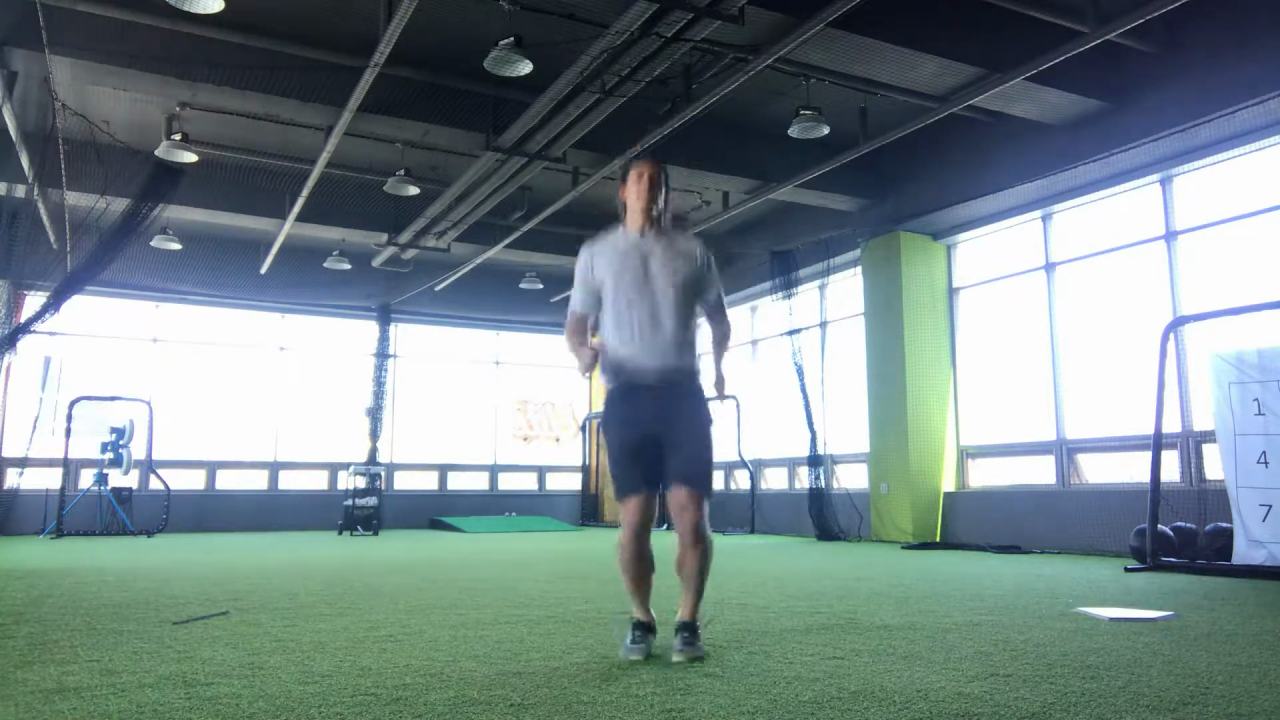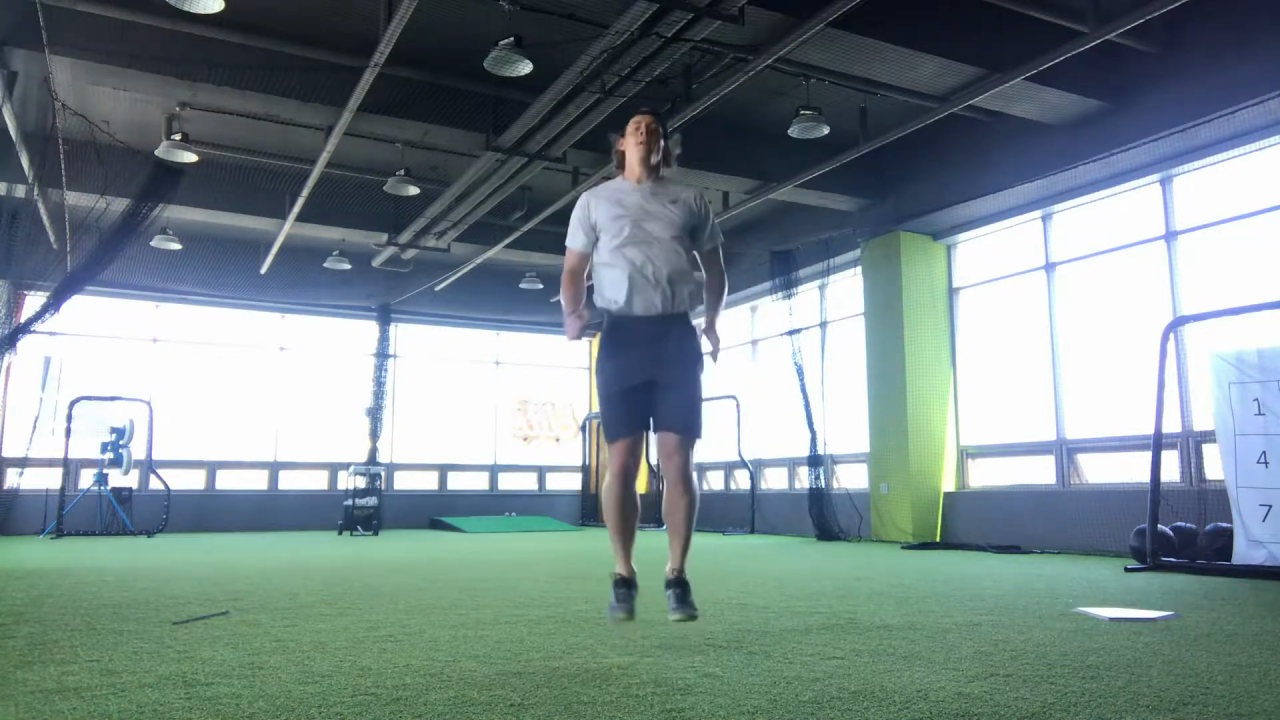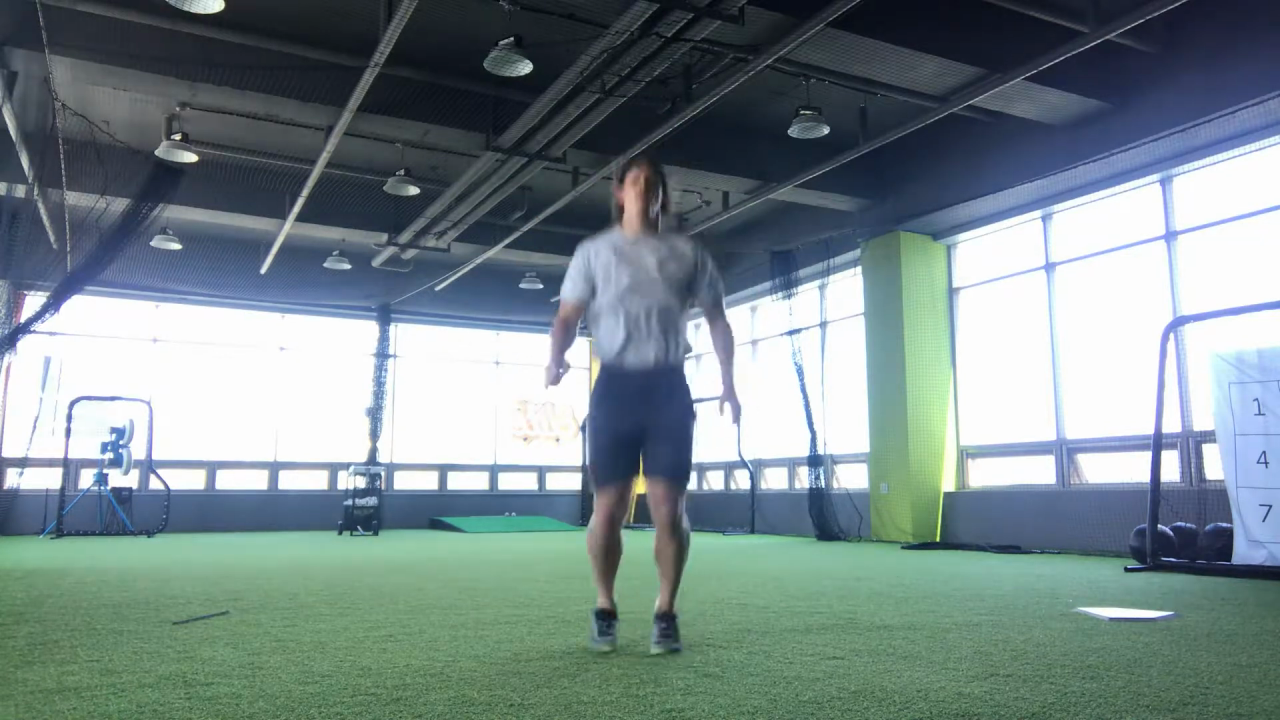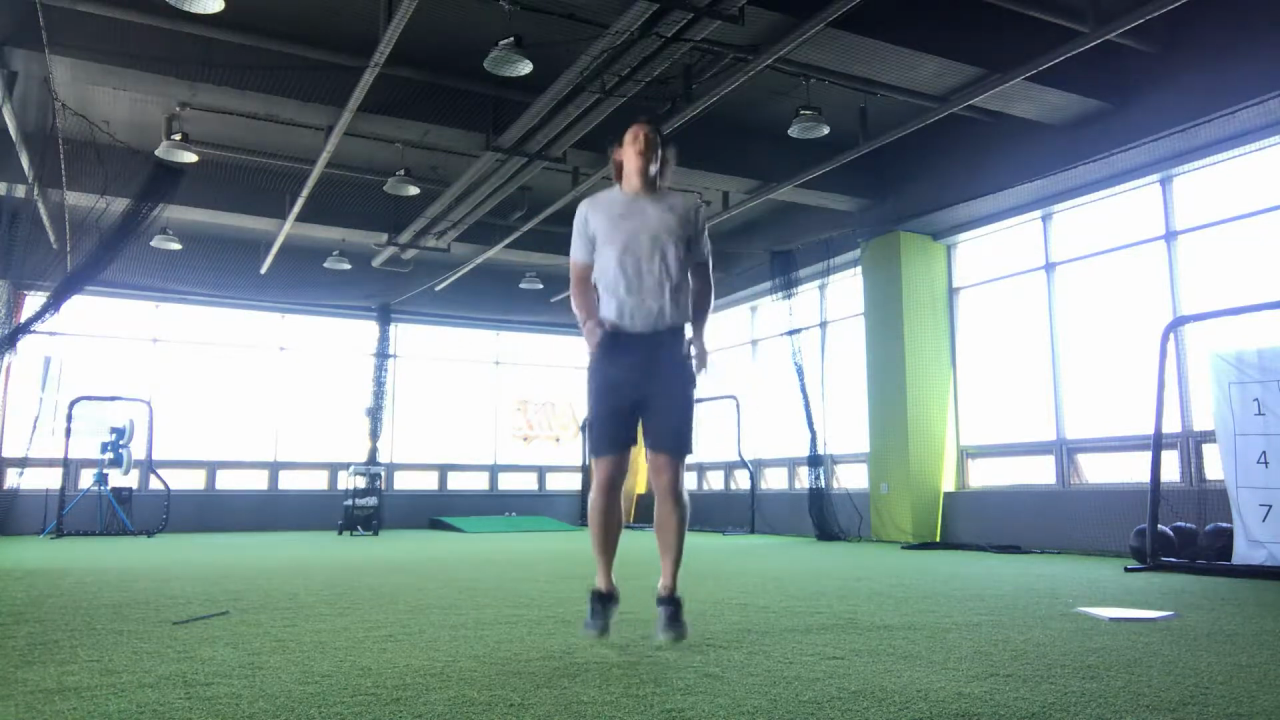
dt=0.2s
person 1, frame 1
left shoulder: (693, 252)
right shoulder: (596, 254)
left elbow: (718, 315)
right elbow: (576, 323)
left wrist: (719, 363)
right wrist: (584, 351)
left hip: (681, 393)
right hip: (628, 395)
left knee: (691, 514)
right knee: (636, 516)
left ankle: (688, 622)
right ankle: (641, 620)
person 1, frame 2
left shoulder: (690, 201)
right shoulder: (595, 200)
left elbow: (713, 267)
right elbow: (574, 270)
left wrist: (712, 317)
right wrist: (573, 316)
left hip: (676, 335)
right hip: (622, 335)
left knee: (676, 460)
right knee: (622, 461)
left ankle: (676, 577)
right ankle: (623, 575)
person 1, frame 3
left shoulder: (687, 253)
right shoulder: (593, 251)
left elbow: (715, 318)
right elbow: (568, 315)
left wrist: (728, 381)
right wrist: (556, 357)
left hip: (667, 386)
right hip: (615, 385)
left knee: (667, 506)
right knee: (609, 505)
left ankle: (665, 614)
right ankle: (605, 609)
person 1, frame 4
left shoulder: (687, 210)
right shoulder: (593, 210)
left elbow: (702, 278)
right elbow: (580, 281)
left wrist: (699, 337)
right wrist: (590, 322)
left hip: (668, 349)
right hip: (615, 350)
left knee: (667, 477)
right knee: (607, 475)
left ankle: (668, 595)
right ankle: (603, 590)
